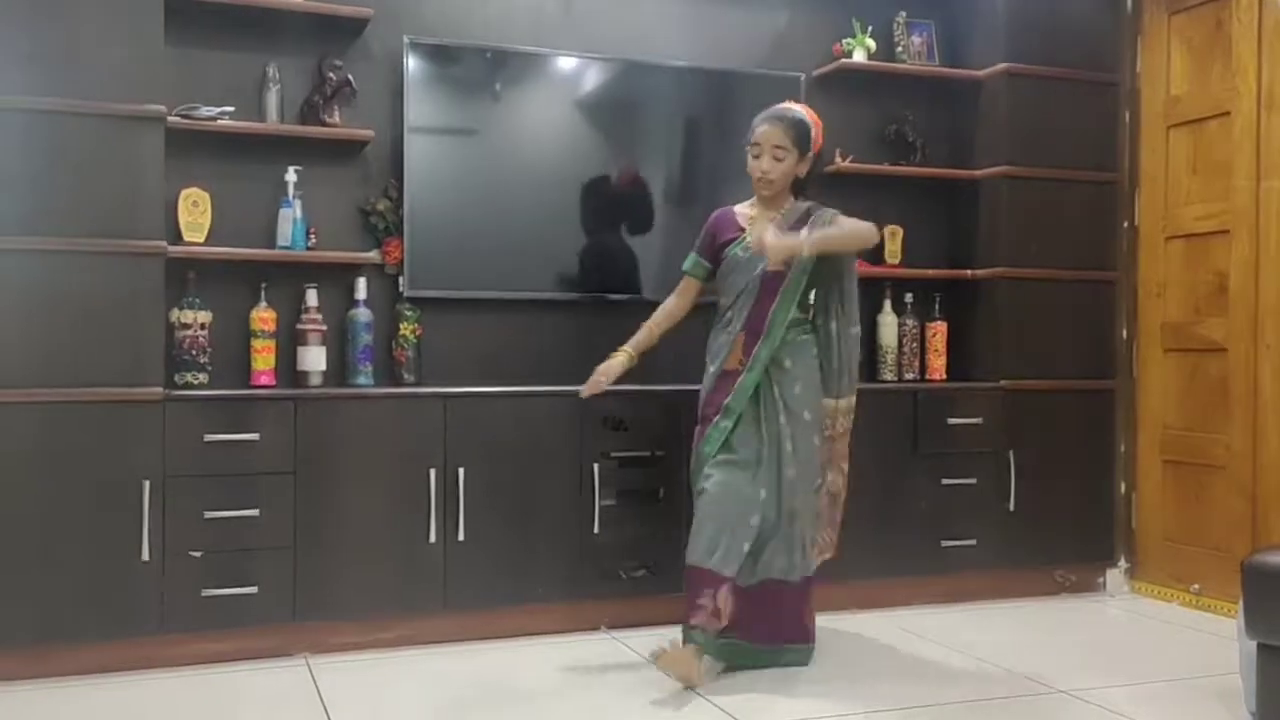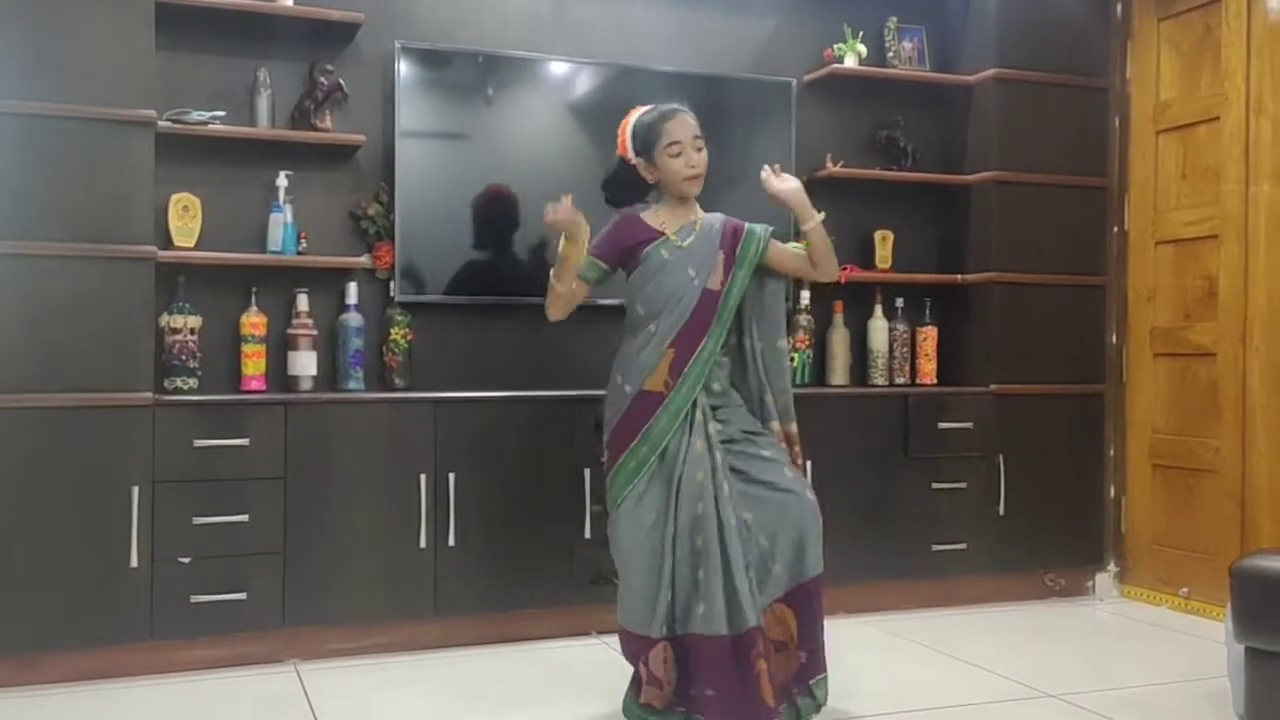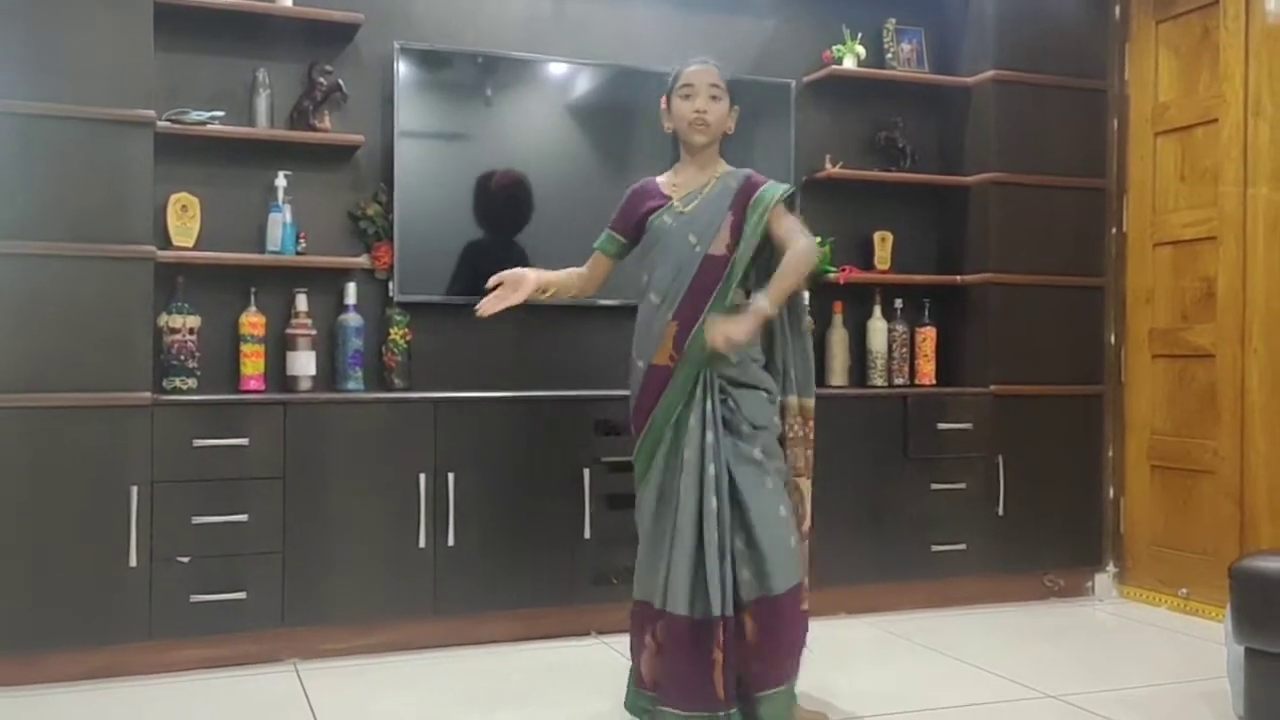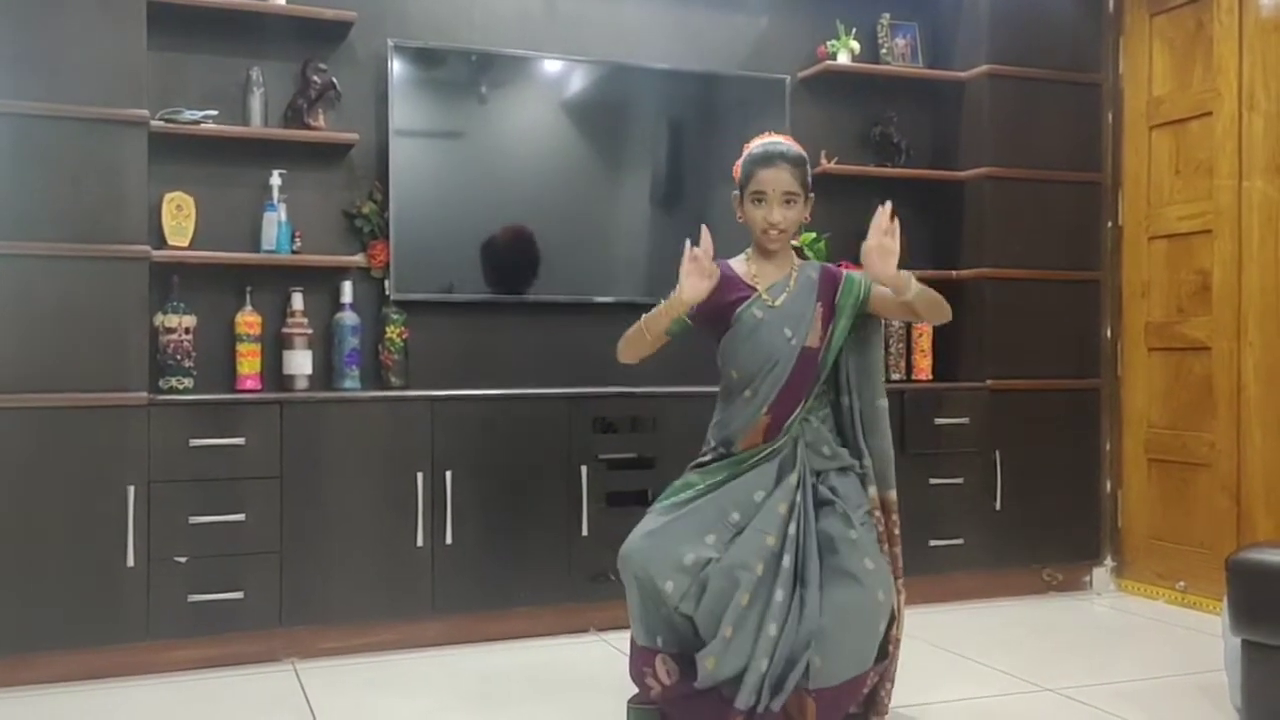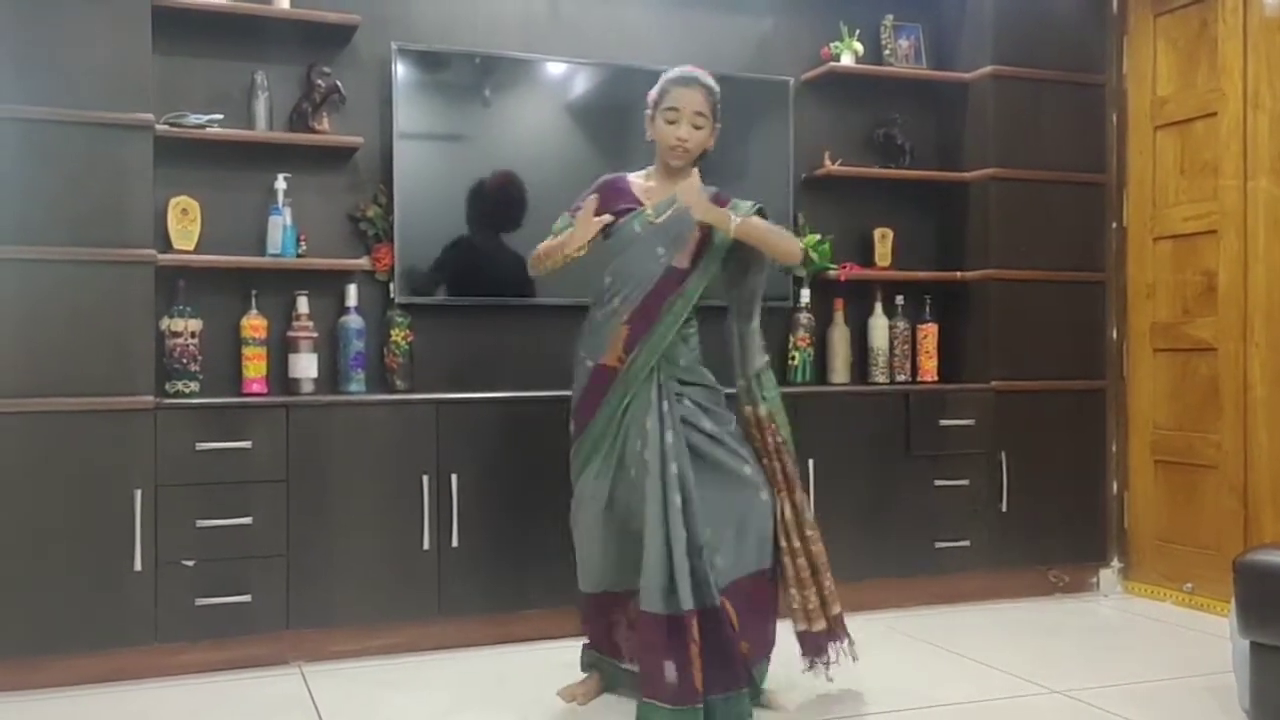
dt=1s
person 1, frame 1
left shoulder: (812, 222)
right shoulder: (722, 223)
left elbow: (867, 234)
right elbow: (681, 298)
left wrist: (794, 245)
right wrist: (626, 355)
left hip: (790, 382)
right hip: (732, 380)
left knee: (781, 502)
right knee: (725, 498)
left ankle: (768, 635)
right ankle: (703, 642)
person 1, frame 2
left shoulder: (735, 236)
right shoulder: (630, 230)
left elbow: (824, 270)
right elbow: (558, 308)
left wrist: (803, 209)
right wrist: (571, 243)
left hip: (720, 409)
right hip: (649, 413)
left knee: (788, 511)
right knee: (655, 544)
person 1, frame 3
left shoulder: (753, 191)
right shoulder: (645, 197)
left elbow: (804, 251)
right elbow: (591, 277)
left wrist: (750, 316)
right wrist: (540, 280)
left hip: (742, 382)
right hip: (669, 382)
left knee: (759, 519)
right knee: (676, 518)
person 1, frame 4
left shoulder: (833, 287)
right shoulder: (716, 283)
left elbow: (937, 313)
right elbow: (628, 352)
left wrist: (894, 280)
right wrist: (681, 302)
left hip: (818, 467)
right hip: (737, 466)
left knee: (860, 595)
right knee: (649, 561)
person 1, frame 5
left shoulder: (718, 207)
right shoulder: (613, 191)
left elbow: (793, 252)
right elbow: (539, 261)
left wrist: (717, 220)
right wrist: (567, 242)
left hip: (678, 382)
right hip: (609, 382)
left knee: (729, 505)
right knee: (612, 515)
right ankle: (609, 661)
